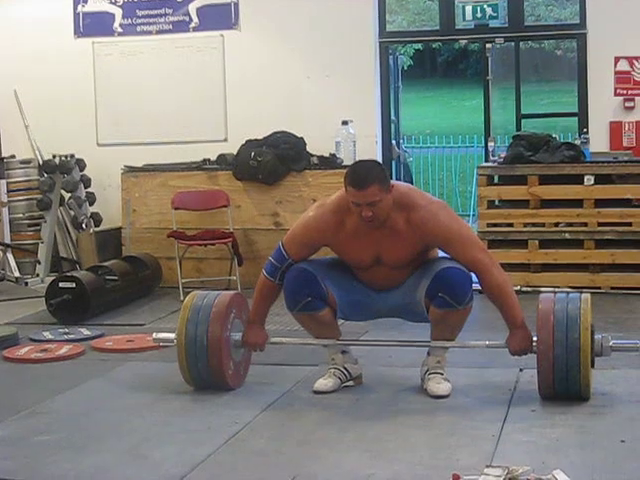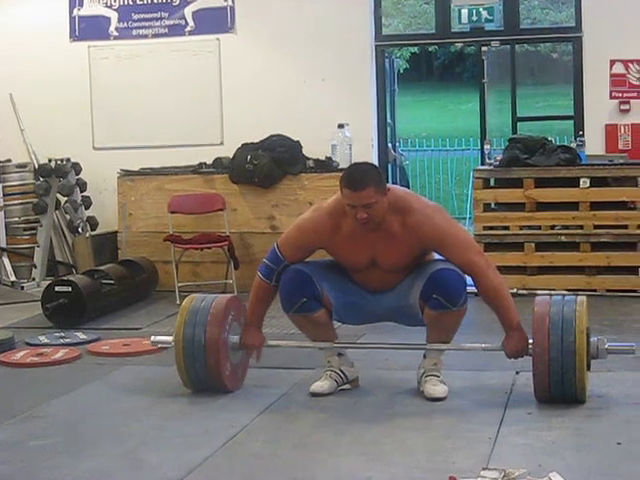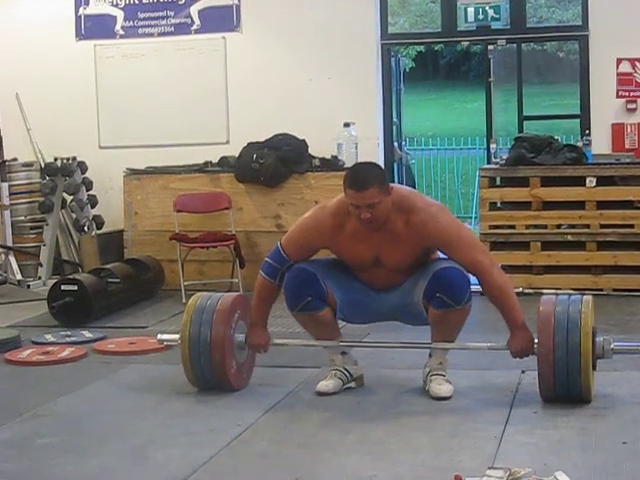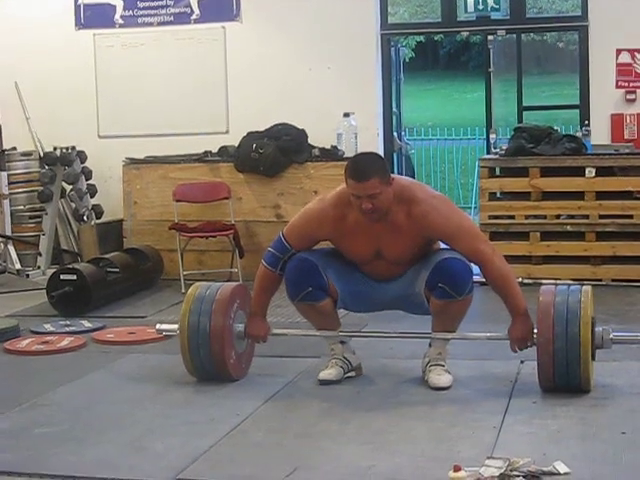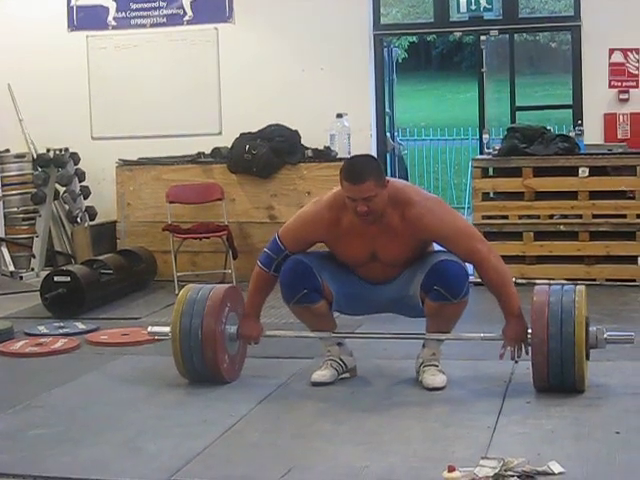
dt=0.3s
person 1, frame 1
left shoulder: (425, 213)
right shoulder: (326, 217)
left elbow: (485, 265)
right elbow: (277, 264)
left wrist: (517, 328)
right wrist: (255, 323)
left hip: (416, 289)
right hip: (359, 289)
left knee: (456, 280)
right knee: (298, 282)
left ankle: (435, 363)
right ankle: (342, 362)
person 1, frame 2
left shoulder: (420, 216)
right shoulder: (322, 220)
left elbow: (481, 267)
right elbow: (272, 266)
left wrist: (513, 330)
right wrist: (253, 326)
left hip: (410, 293)
right hip: (355, 293)
left knee: (449, 281)
right knee: (293, 283)
left ankle: (431, 366)
right ankle: (338, 364)
person 1, frame 3
left shoulder: (425, 216)
right shoulder: (325, 220)
left elbow: (485, 267)
right elbow: (274, 264)
left wrist: (518, 329)
right wrist: (257, 325)
left hip: (414, 292)
right hip: (359, 292)
left knee: (452, 280)
right knee: (298, 281)
left ankle: (437, 365)
right ankle: (343, 364)
person 1, frame 4
left shoulder: (425, 207)
right shoulder: (327, 211)
left elbow: (487, 256)
right elbow: (276, 255)
left wrist: (520, 317)
right wrist: (257, 315)
left hip: (416, 282)
right hip: (360, 282)
left knee: (455, 270)
right knee: (299, 271)
left ankle: (436, 355)
right ankle: (342, 353)
person 1, frame 5
left shoulder: (420, 209)
right shoulder: (322, 214)
left elbow: (484, 255)
right elbow: (272, 256)
left wrist: (514, 319)
right wrist: (250, 317)
left hip: (411, 285)
right hip: (354, 286)
left knee: (451, 273)
right knee: (294, 274)
left ankle: (430, 356)
right ankle: (338, 354)
